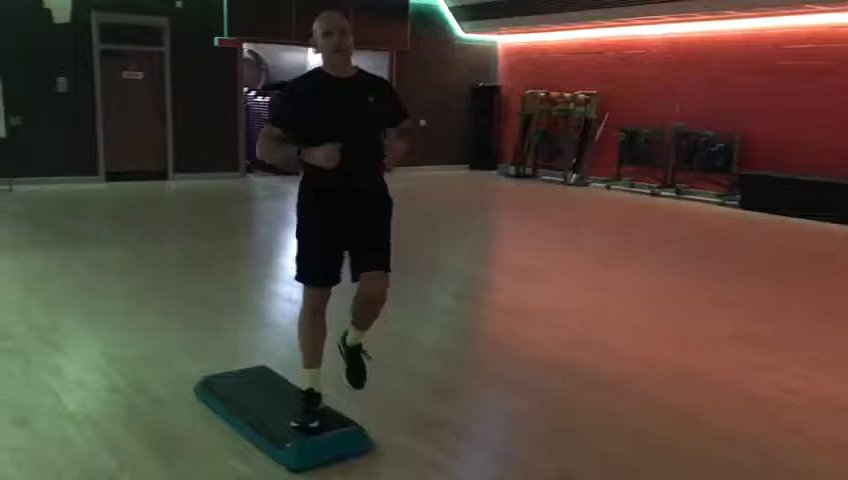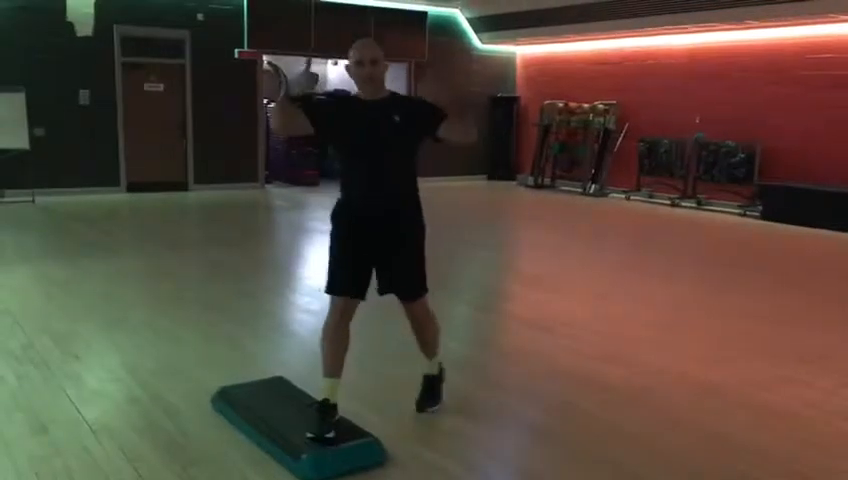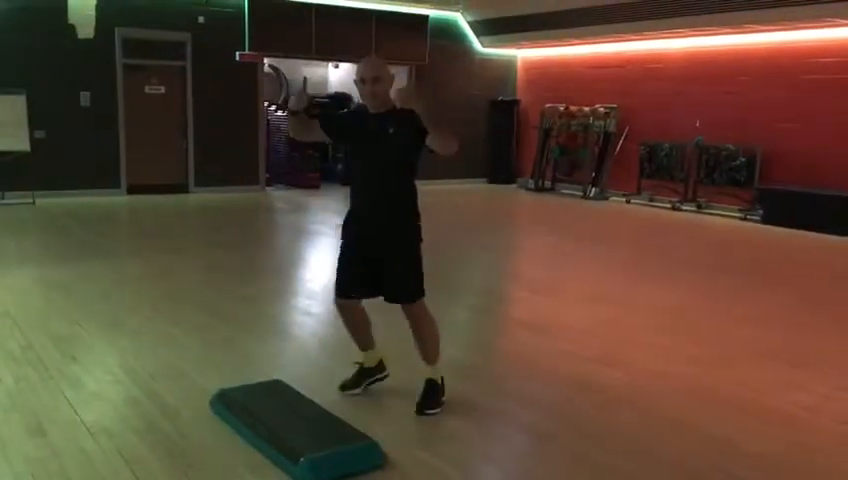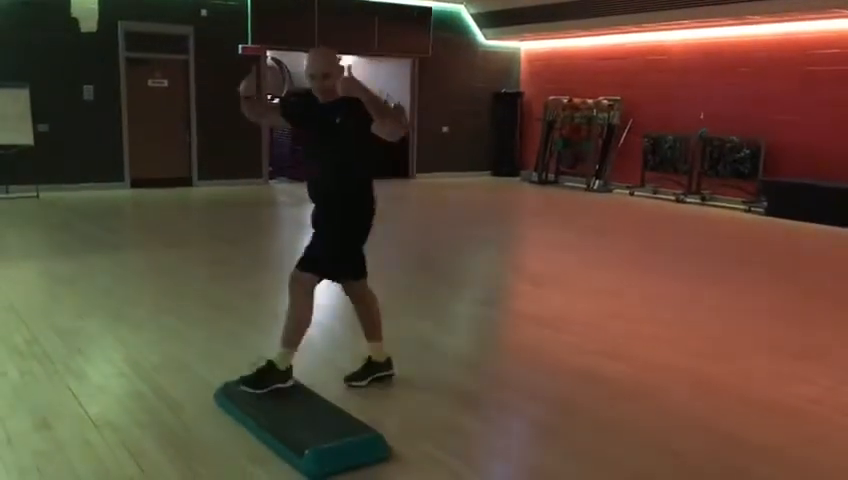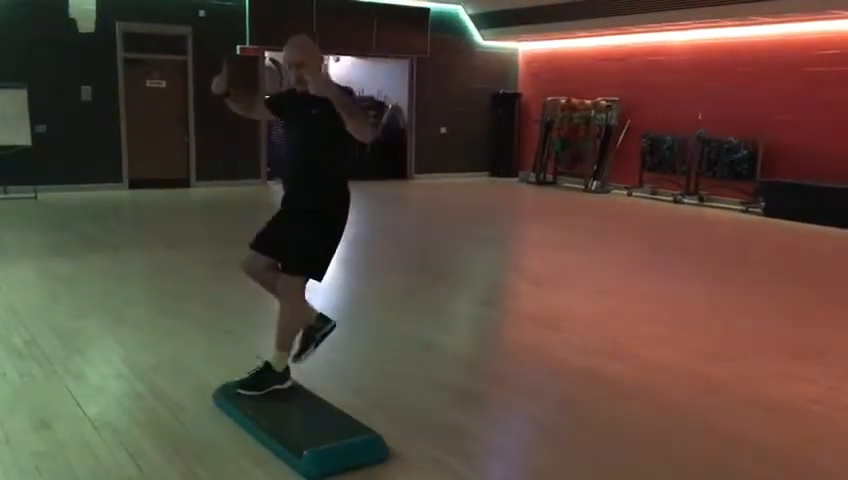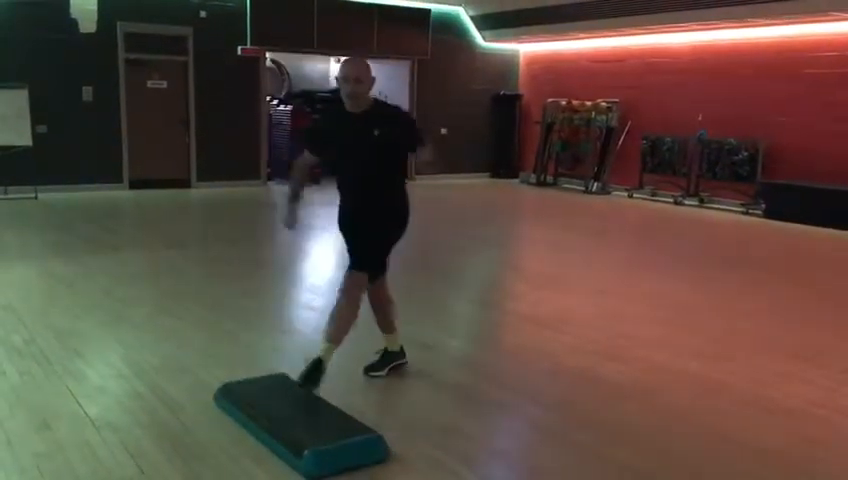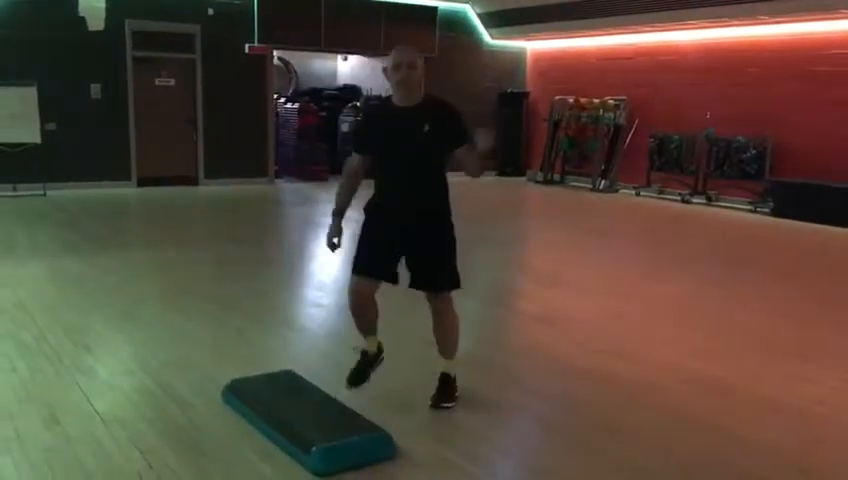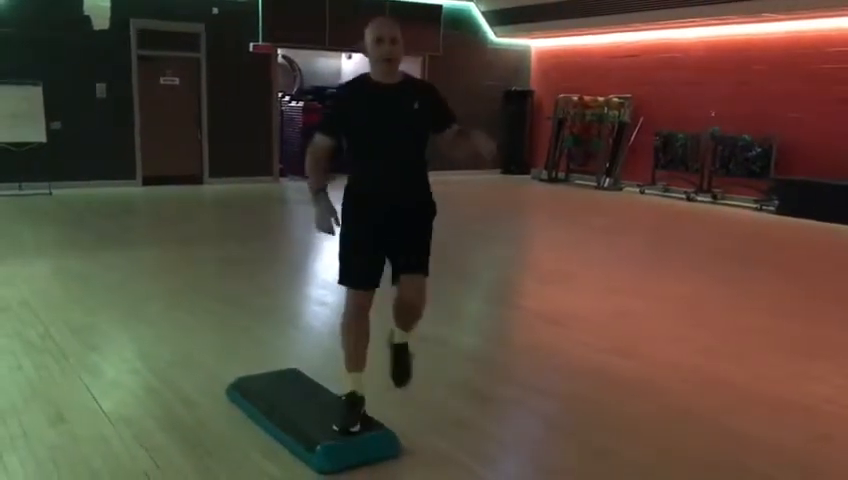
dt=0.5s
person 1, frame 1
left shoulder: (378, 88)
right shoulder: (302, 90)
left elbow: (404, 131)
right elbow: (265, 146)
left wrist: (400, 146)
right wrist: (307, 154)
left hip: (370, 202)
right hip: (320, 205)
left knee: (375, 288)
right knee: (315, 298)
left ankle: (352, 342)
right ankle: (312, 391)
person 1, frame 2
left shoulder: (411, 108)
right shoulder: (336, 109)
left elbow: (466, 135)
right elbow: (281, 125)
left wrist: (438, 106)
right wrist: (294, 94)
left hip: (401, 220)
right hip: (353, 218)
left knee: (415, 305)
right knee: (340, 307)
left ankle: (434, 371)
right ankle: (329, 403)
person 1, frame 3
left shoulder: (408, 119)
right shoulder: (350, 120)
left elbow: (448, 148)
right elbow: (303, 132)
left wrist: (420, 111)
right wrist: (295, 110)
left hip: (399, 227)
right hip: (359, 224)
left knee: (413, 306)
right knee: (346, 301)
left ankle: (434, 380)
right ankle: (373, 364)
person 1, frame 4
left shoulder: (357, 107)
right shoulder: (306, 106)
left elbow: (395, 133)
right elbow: (261, 115)
left wrist: (364, 94)
right wrist: (247, 96)
left hip: (352, 211)
right hip: (329, 209)
left knee: (300, 281)
right knee: (355, 286)
left ankle: (281, 367)
right ankle: (380, 360)
person 1, frame 5
left shoulder: (335, 100)
right shoulder: (292, 99)
left elbow: (366, 134)
right elbow: (252, 108)
left wrist: (332, 94)
right wrist: (226, 92)
left hip: (324, 207)
right hip: (295, 203)
left knee: (290, 283)
right knee: (255, 265)
left ankle: (278, 369)
right ankle: (313, 320)
person 1, frame 6
left shoulder: (394, 118)
right shoulder: (329, 123)
left elbow: (419, 152)
right elbow: (305, 164)
right wrist: (292, 203)
left hip: (388, 213)
right hip: (352, 213)
left knee: (353, 282)
right knee: (373, 282)
left ankle: (323, 359)
right ankle: (394, 349)
person 1, frame 7
left shoulder: (443, 114)
right shoulder: (373, 118)
left elbow: (472, 167)
right elbow: (354, 170)
left wrist: (482, 149)
right wrist: (337, 216)
left hip: (432, 219)
right hip: (383, 215)
left knee: (440, 299)
right knee: (359, 290)
left ankle: (448, 375)
right ankle: (371, 349)
person 1, frame 8
left shoulder: (423, 94)
right shoulder: (348, 95)
left elbow: (451, 141)
right elbow: (317, 152)
left wrist: (475, 141)
right wrist: (320, 198)
left hip: (413, 208)
right hip: (362, 209)
left knee: (412, 292)
right knee: (358, 299)
left ankle: (400, 341)
right ankle: (354, 395)
